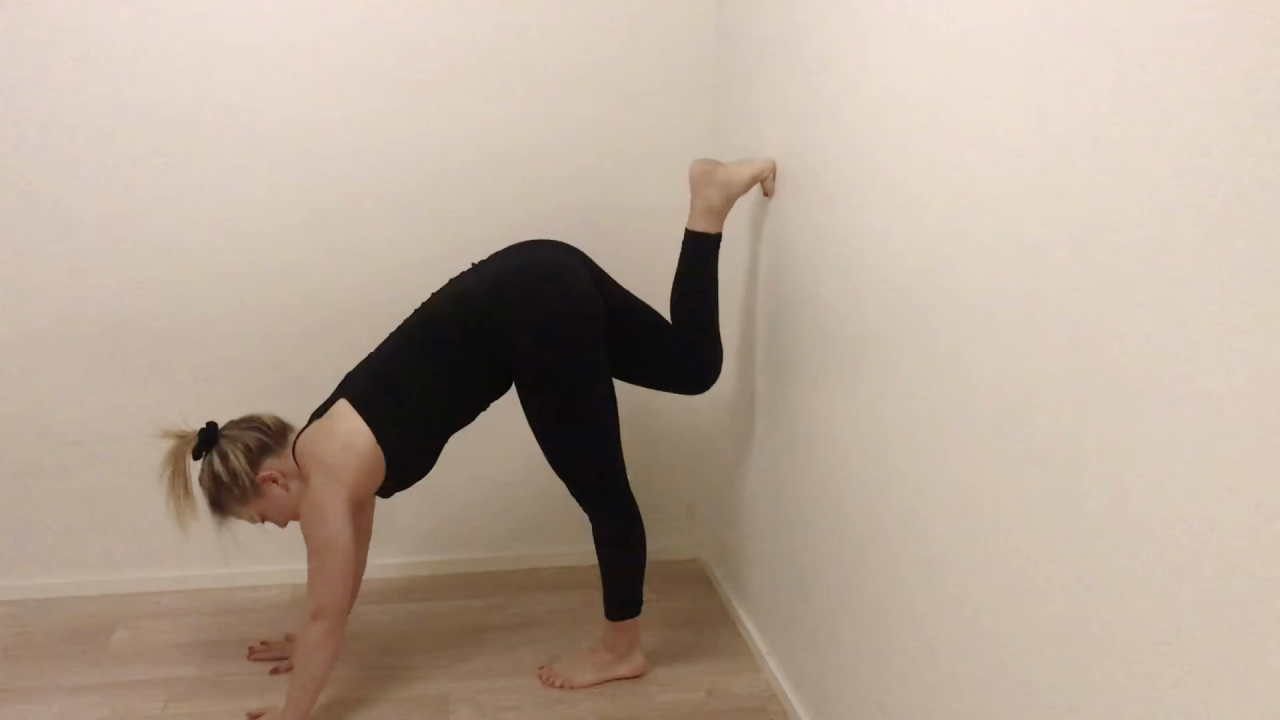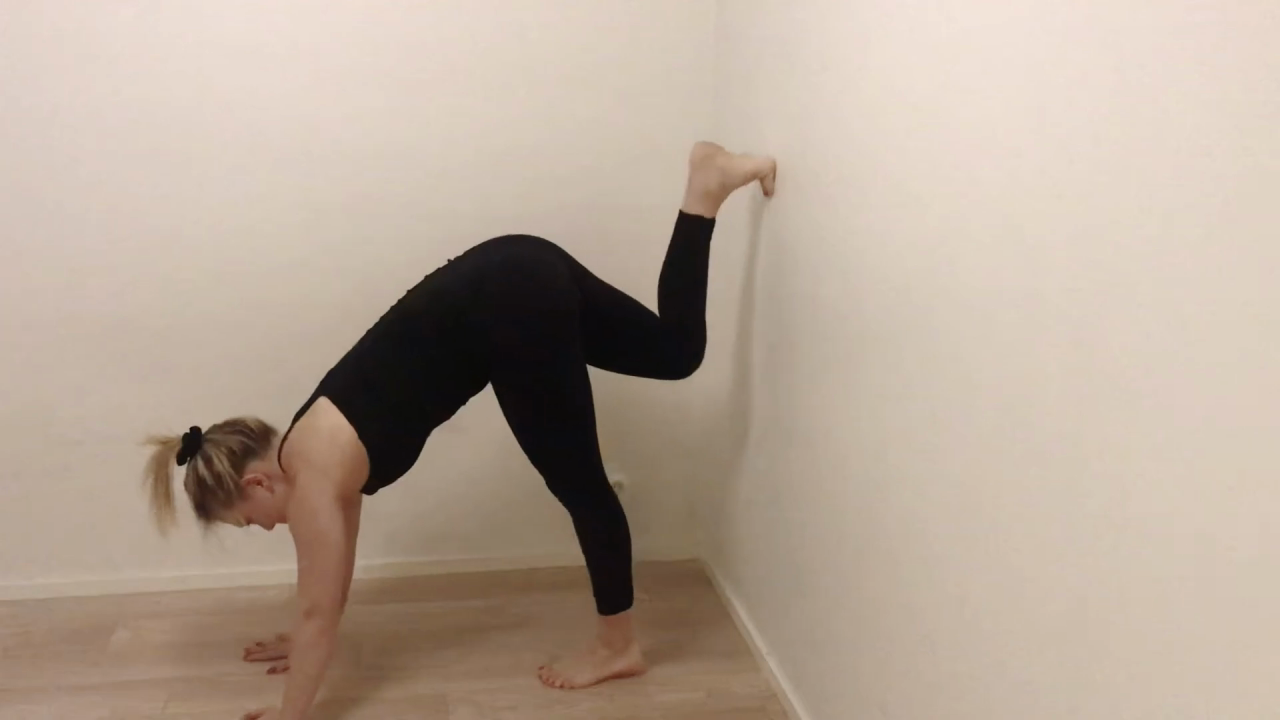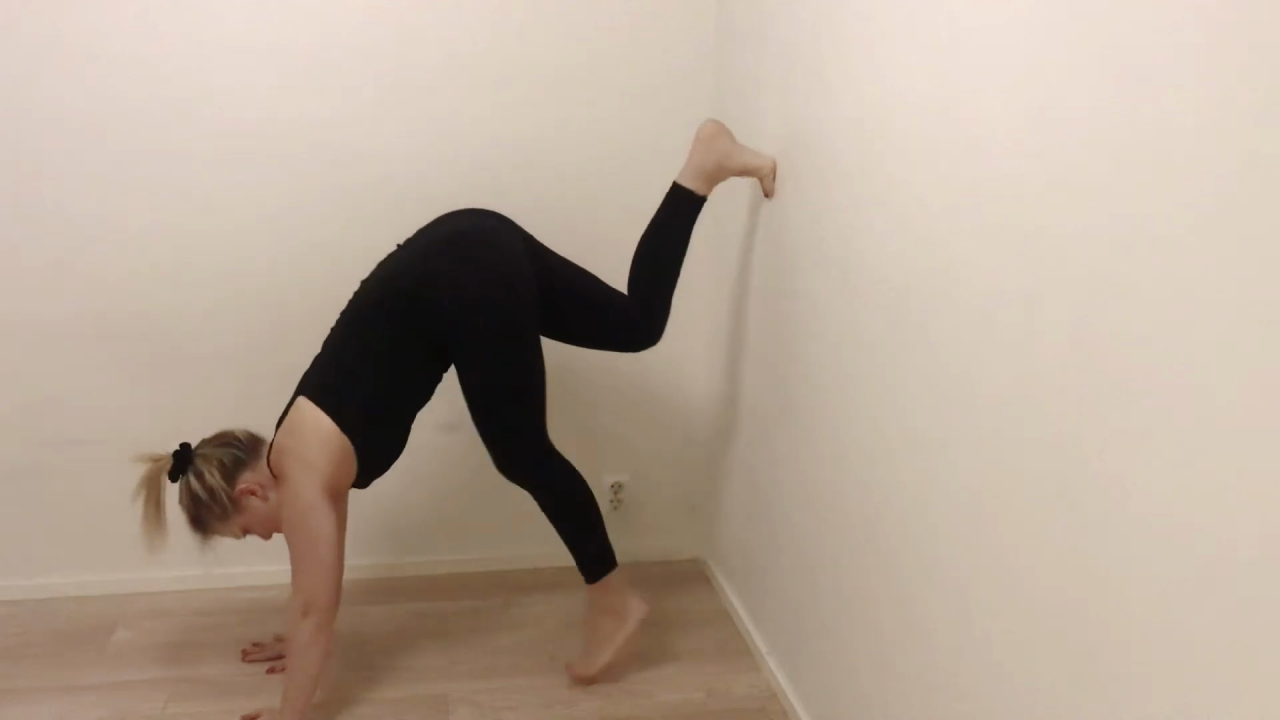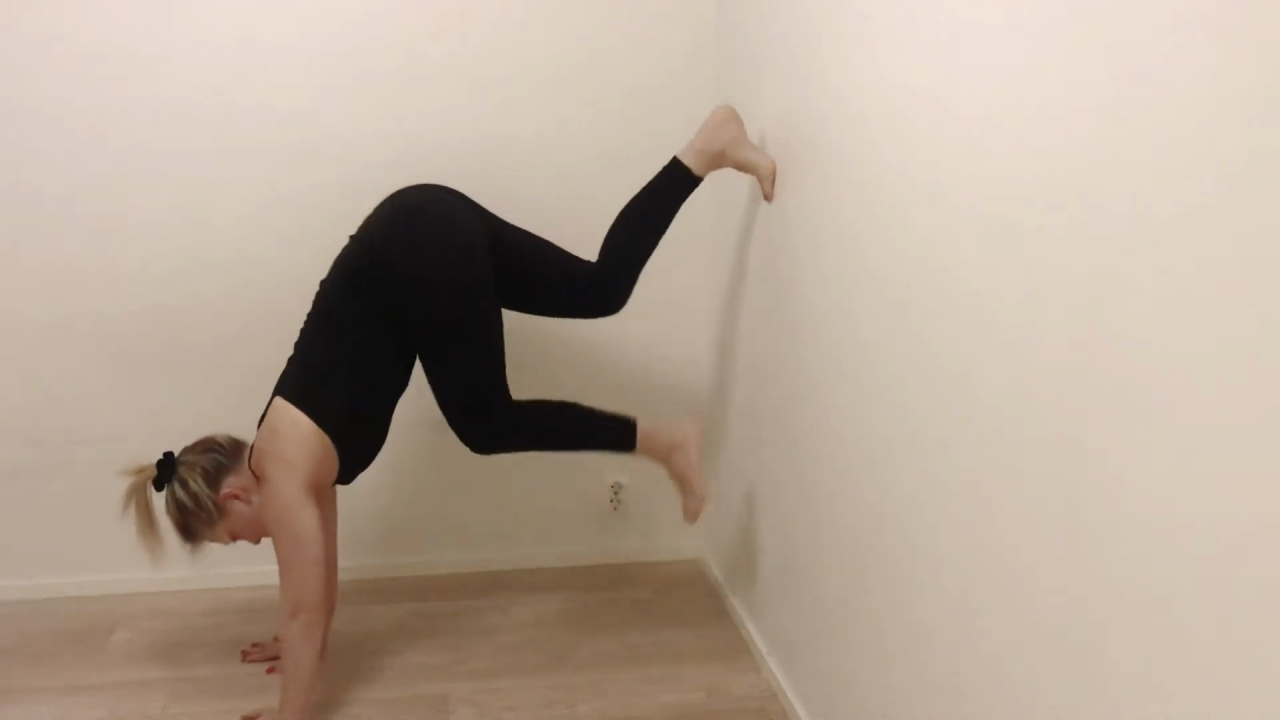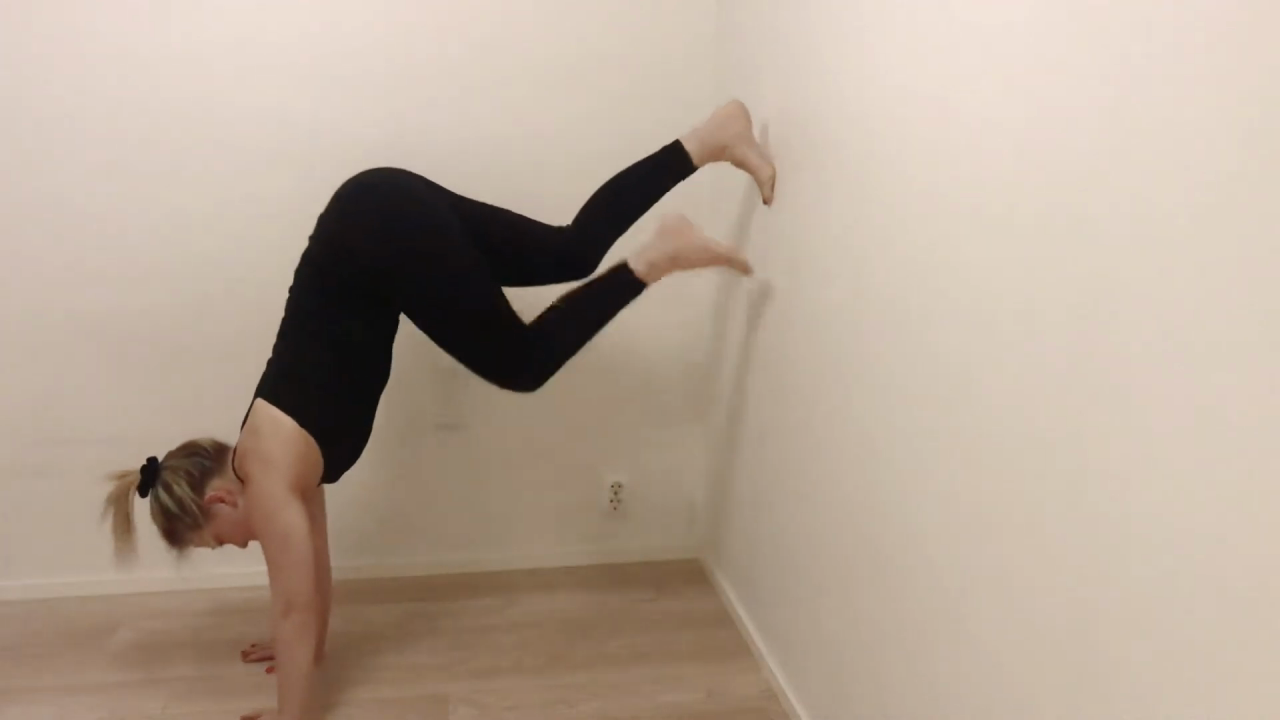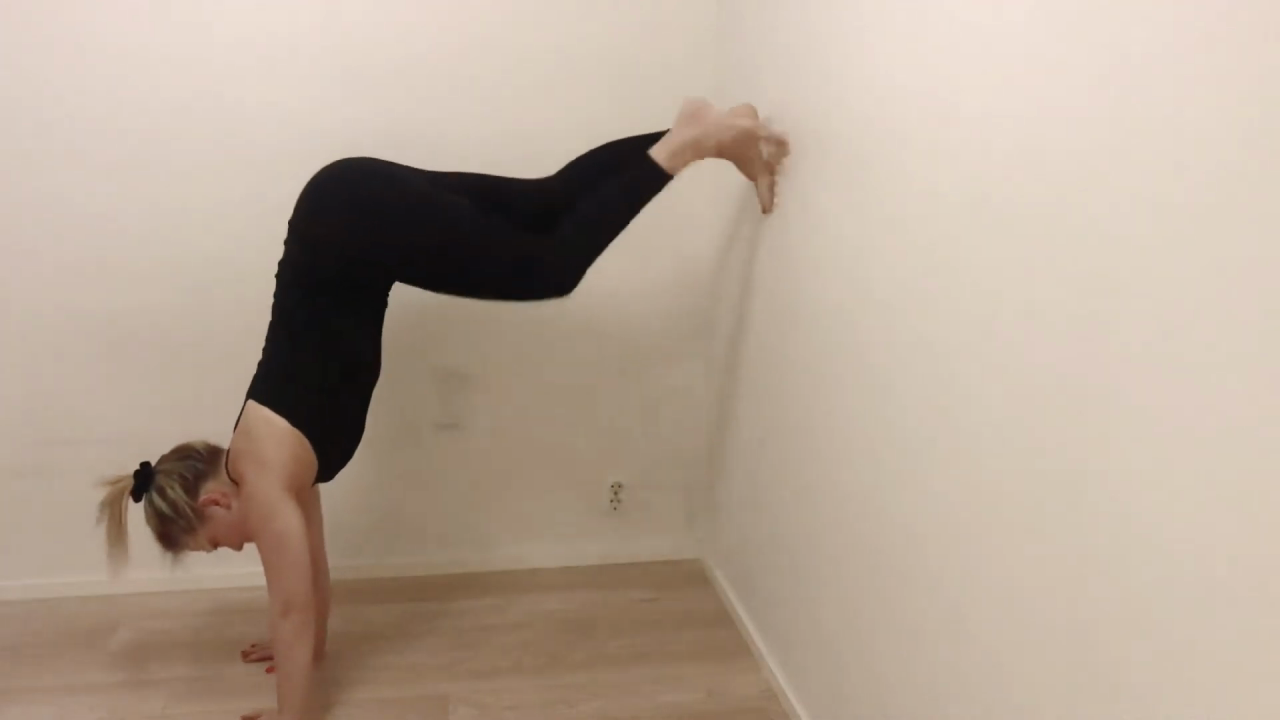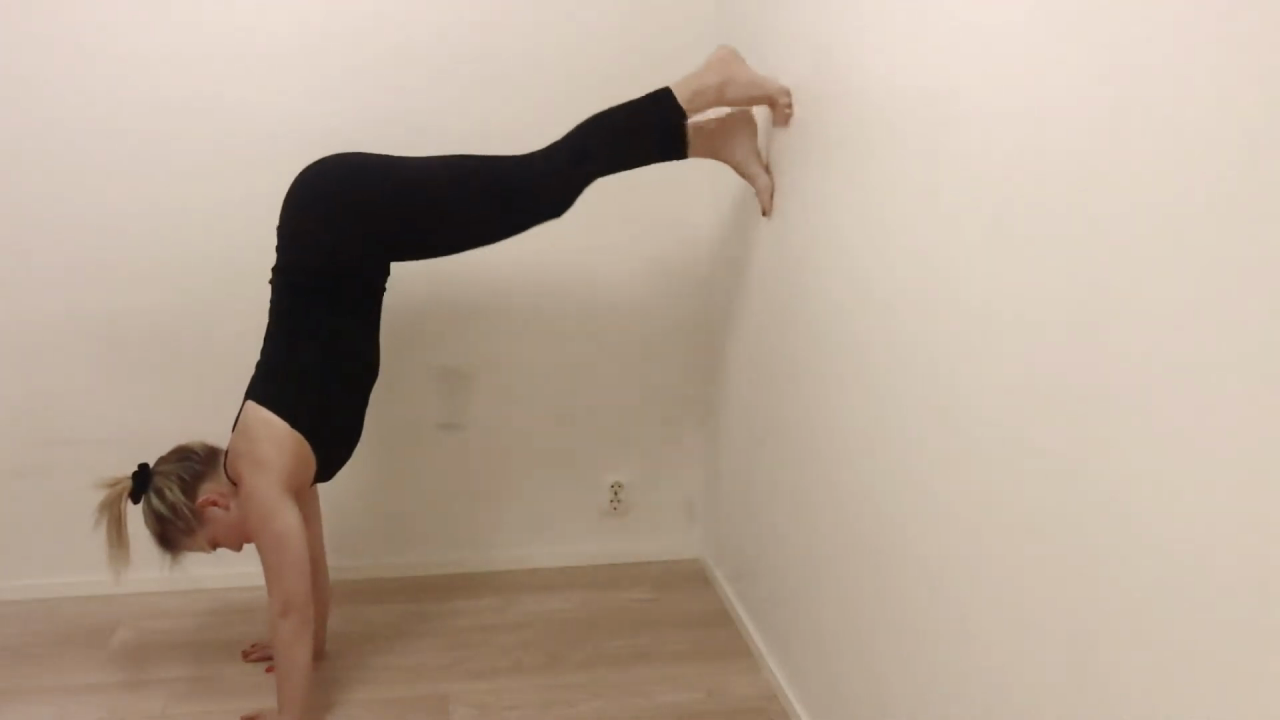
dt=0.2s
person 1, frame 1
left shoulder: (326, 475)
right shoulder: (327, 445)
left elbow: (325, 615)
right elbow: (353, 542)
right wrist: (311, 644)
left hip: (537, 305)
right hip: (539, 281)
left knee: (602, 489)
right knee: (692, 369)
left ankle: (622, 647)
right ankle: (709, 199)
person 1, frame 2
left shoulder: (312, 474)
right shoulder: (314, 450)
left elbow: (317, 612)
right elbow: (338, 551)
right wrist: (308, 641)
left hip: (515, 299)
right hip: (515, 275)
left knee: (579, 478)
right knee: (675, 356)
left ankle: (617, 643)
right ankle: (705, 184)
person 1, frame 3
left shoulder: (300, 473)
right shoulder: (308, 454)
left elbow: (313, 611)
right wrist: (303, 640)
left hip: (472, 266)
right hip: (472, 251)
left knee: (523, 456)
right knee: (633, 325)
left ankle: (611, 602)
right ankle: (705, 162)
person 1, frame 4
left shoulder: (282, 475)
right shoulder: (296, 454)
left elbow: (302, 610)
right elbow: (322, 555)
right wrist: (305, 642)
left hip: (425, 240)
right hip: (426, 230)
left knee: (489, 427)
right knee: (596, 290)
left ankle: (657, 439)
right ankle: (709, 146)
person 1, frame 5
left shoulder: (267, 477)
right shoulder: (280, 457)
left elbow: (294, 610)
right elbow: (313, 553)
right wrist: (311, 643)
left hip: (384, 222)
right hip: (382, 216)
left knee: (522, 364)
right knee: (570, 250)
left ankle: (661, 254)
right ankle: (709, 139)
person 1, frame 6
left shoulder: (263, 479)
right shoulder: (271, 462)
left elbow: (290, 611)
right elbow: (309, 554)
right wrist: (307, 646)
left hip: (357, 214)
right hip: (351, 213)
left knee: (550, 266)
right knee: (546, 204)
left ankle: (684, 142)
right ankle: (691, 141)
person 1, frame 7
left shoulder: (260, 482)
right shoulder: (272, 464)
left elbow: (290, 609)
right elbow: (309, 554)
right wrist: (311, 640)
left hip: (345, 212)
right hip: (341, 216)
left knee: (544, 184)
right knee: (539, 180)
left ankle: (705, 88)
right ankle: (710, 135)
